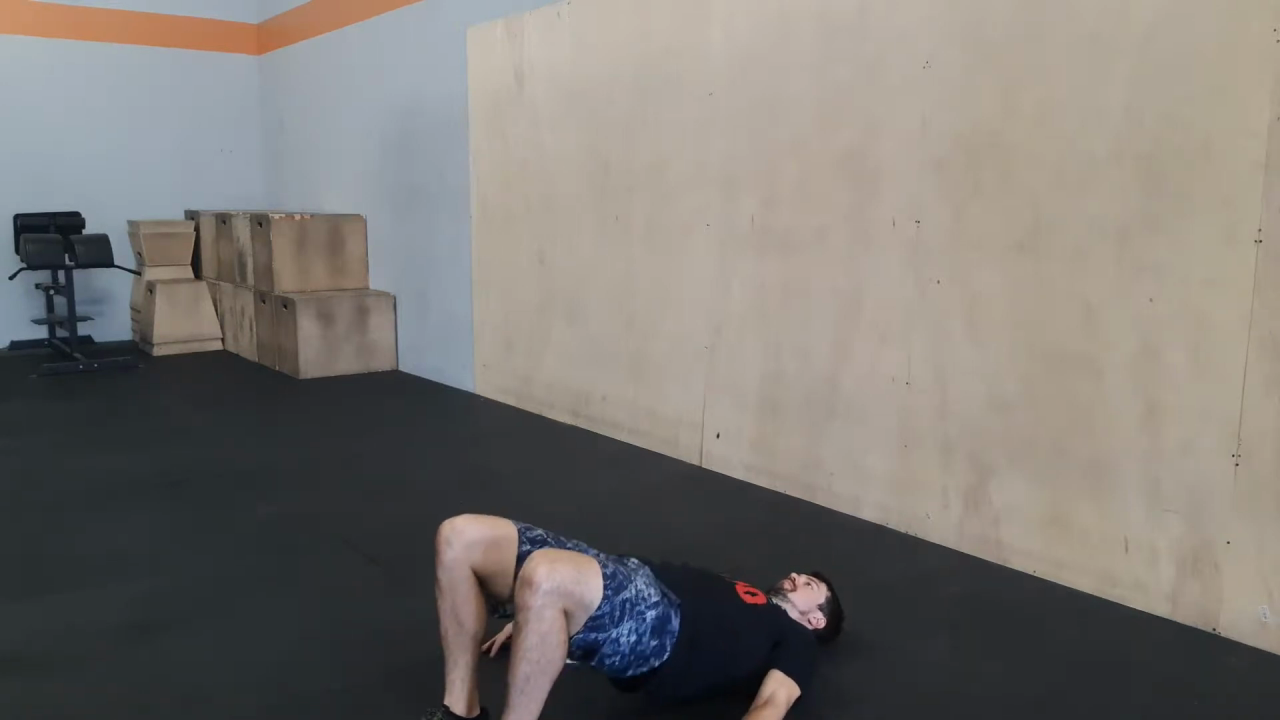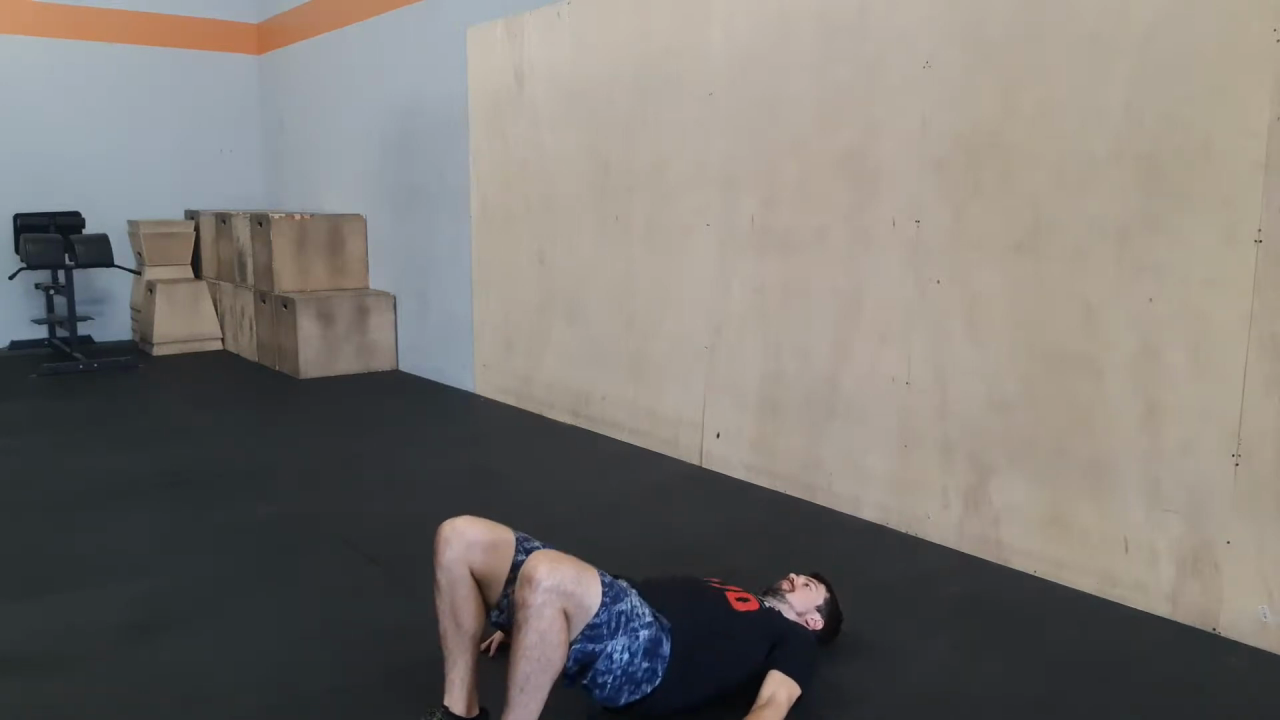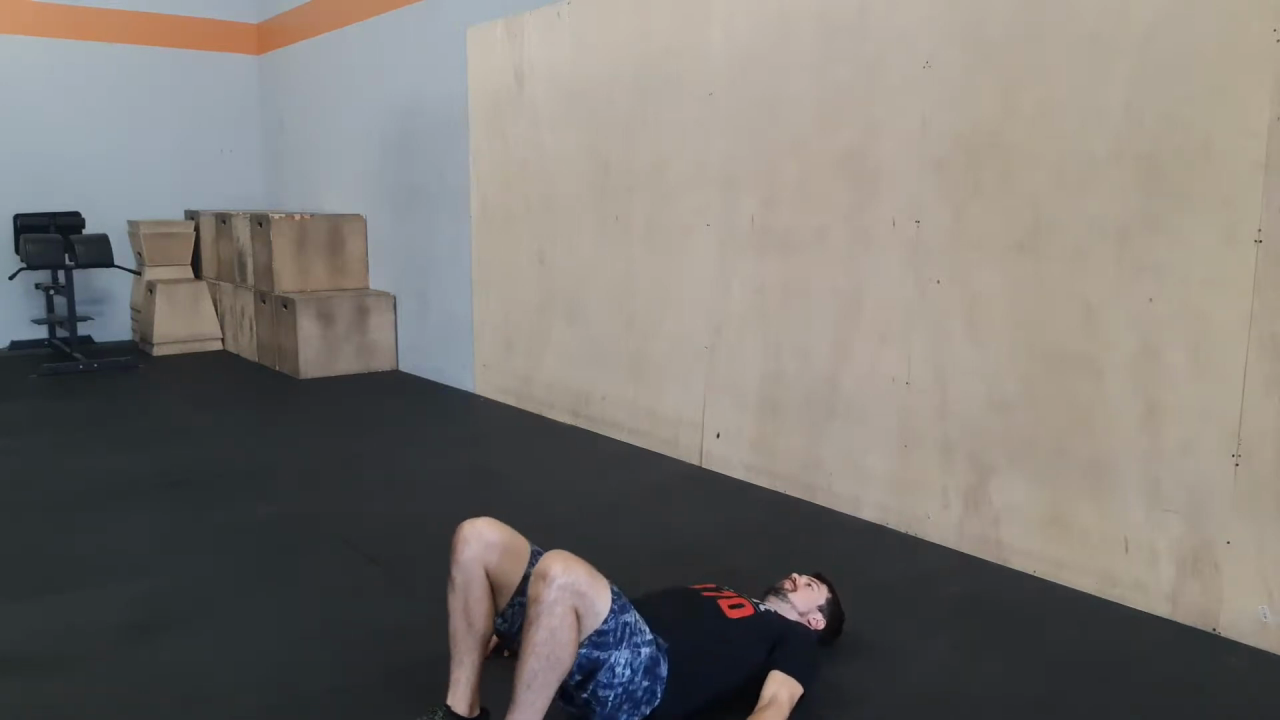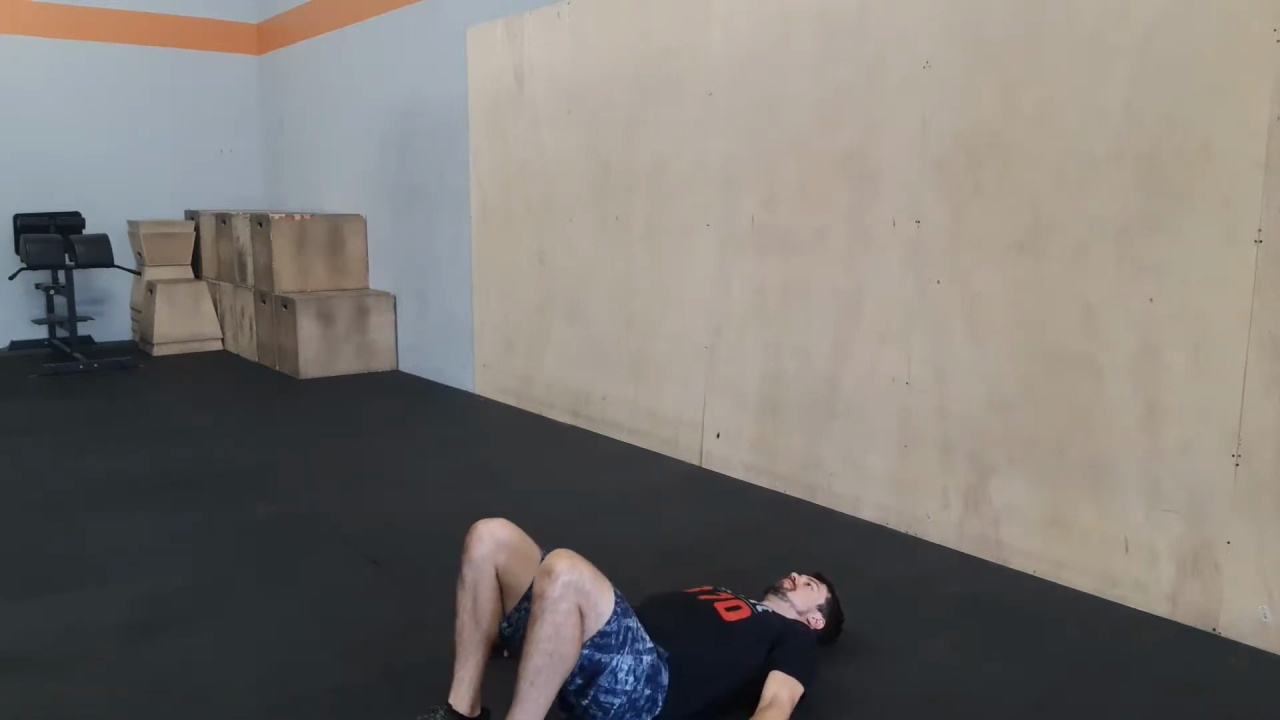
dt=0.3s
person 1, frame 1
left shoulder: (794, 638)
right shoulder: (736, 601)
right wrist: (533, 620)
left hip: (656, 618)
left knee: (545, 577)
right knee: (459, 538)
person 1, frame 2
left shoulder: (793, 639)
right shoulder: (722, 598)
right wrist: (529, 621)
left hip: (645, 649)
left knee: (546, 575)
right knee: (460, 538)
person 1, frame 3
left shoulder: (792, 638)
right shoulder: (719, 597)
right wrist: (533, 623)
left hip: (642, 669)
right hip: (593, 655)
left knee: (560, 573)
right knee: (479, 538)
person 1, frame 4
left shoulder: (793, 637)
right shoulder: (717, 597)
right wrist: (519, 622)
left hip: (642, 679)
right hip: (583, 663)
left knee: (566, 571)
right knee: (492, 537)
